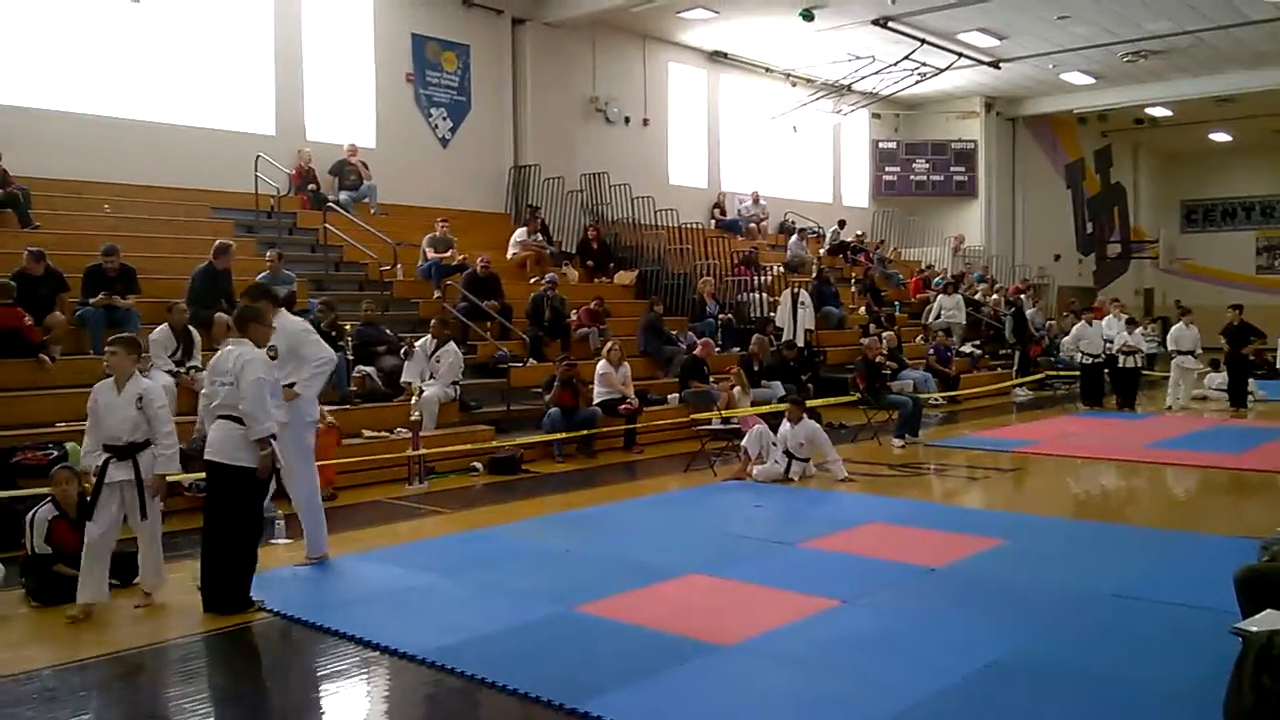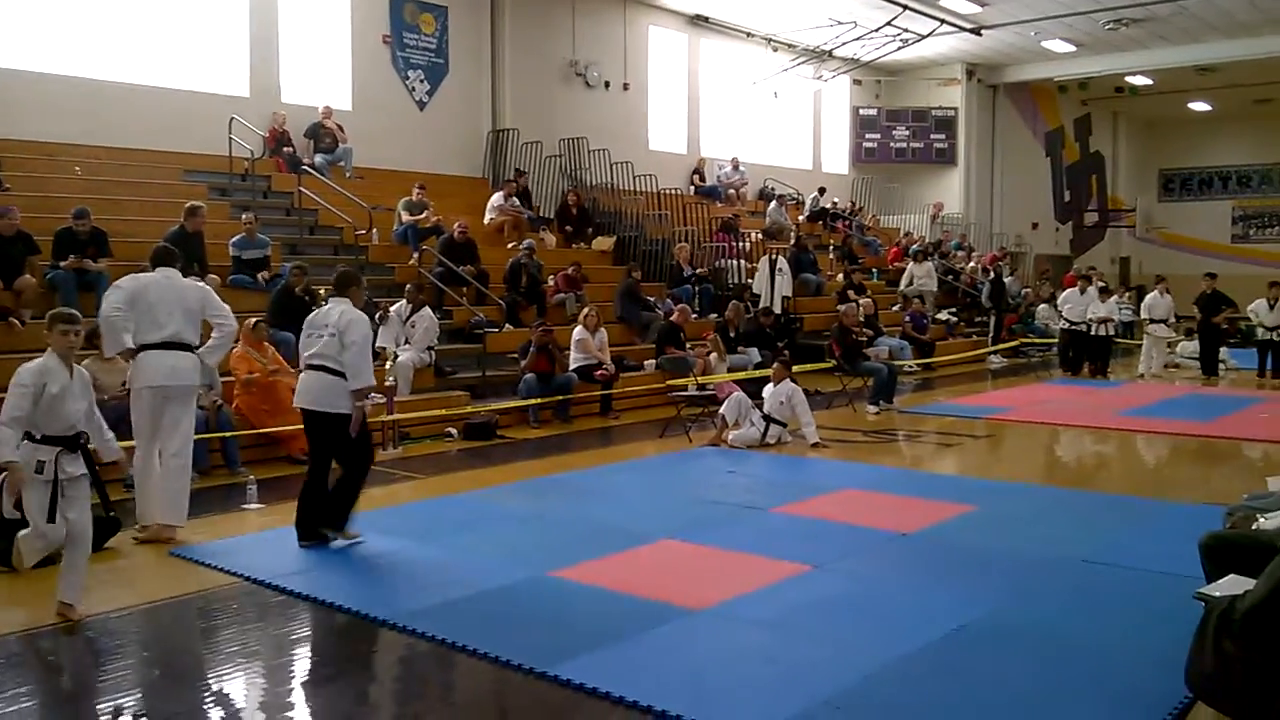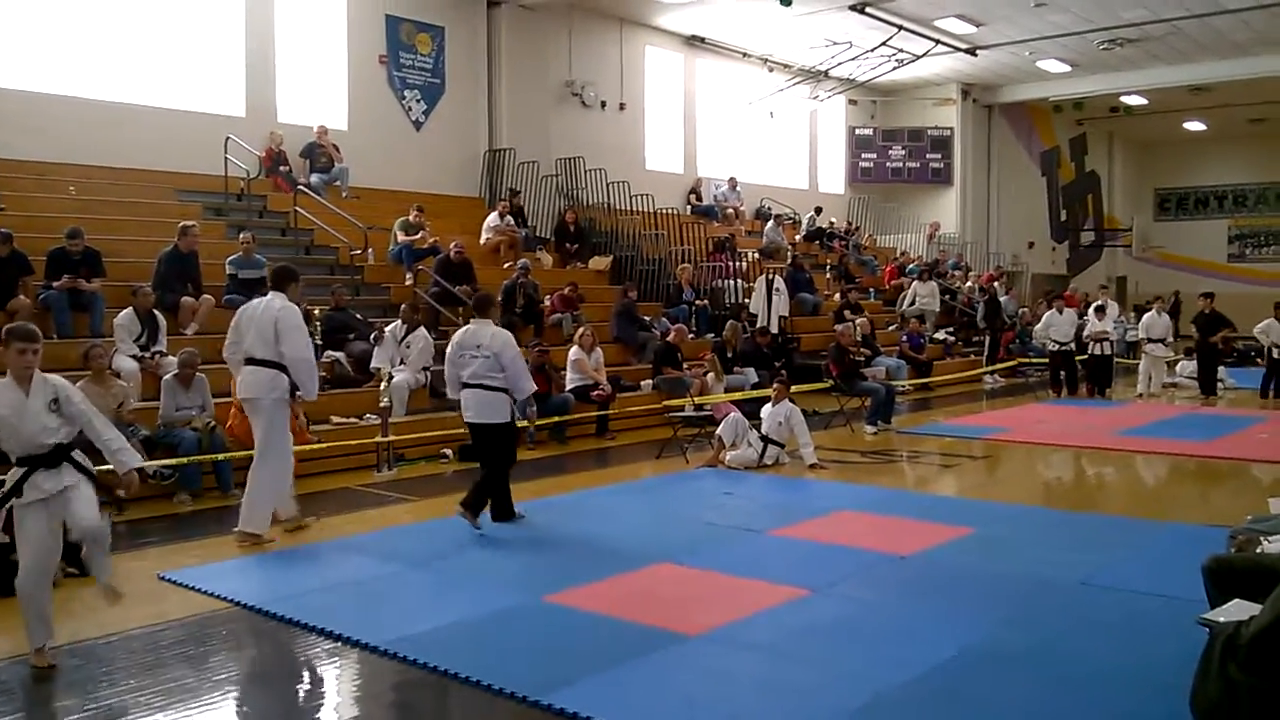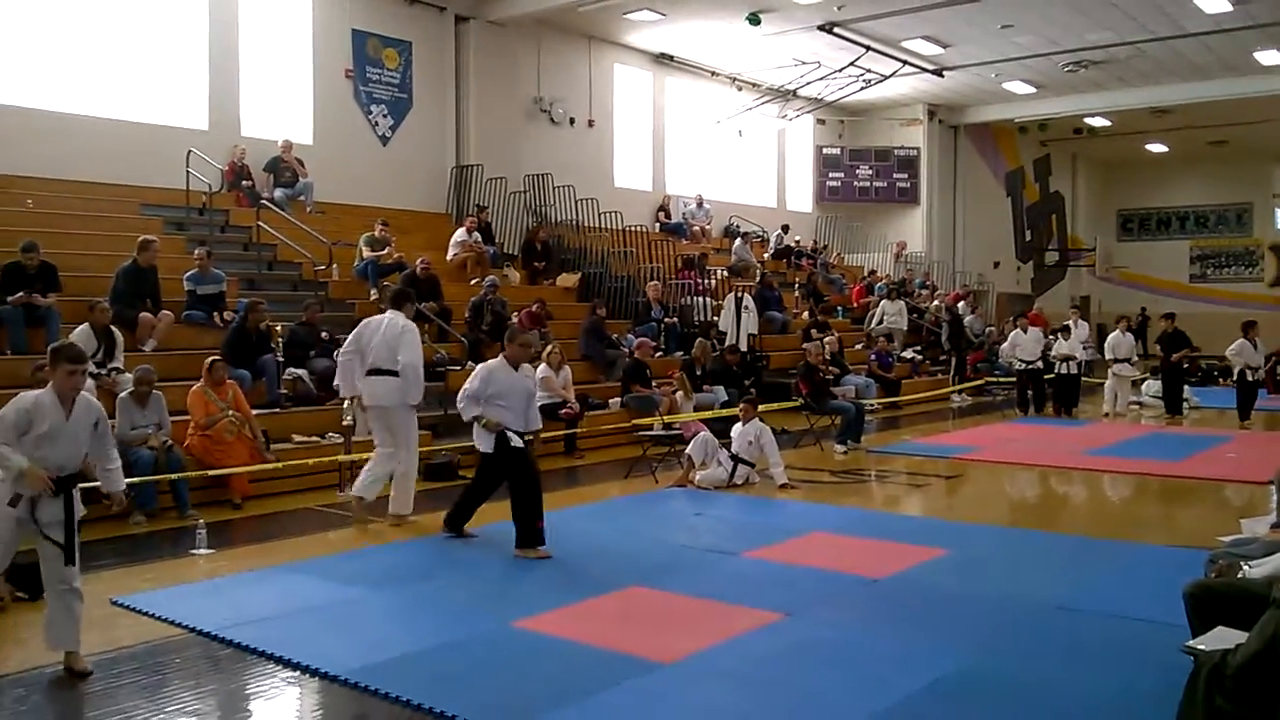
dt=1s
person 1, frame 1
left shoulder: (149, 391)
right shoulder: (100, 391)
left elbow: (165, 433)
right elbow: (93, 433)
left wrist: (160, 474)
right wrist: (91, 467)
left hip: (140, 467)
right hip: (107, 467)
left knee: (147, 532)
right knee: (96, 536)
left ankle: (149, 588)
right ankle: (88, 600)
person 1, frame 2
left shoulder: (82, 376)
right shoulder: (33, 373)
left elbow: (92, 418)
left wrist: (113, 451)
left hip: (73, 458)
right hip: (38, 459)
left knee: (80, 533)
right knee: (50, 533)
left ankle: (67, 601)
person 1, frame 3
left shoulder: (56, 386)
left elbow: (95, 424)
left wrist: (125, 462)
left hip: (68, 471)
right hip: (30, 482)
left knee: (91, 528)
right knee: (33, 567)
left ankle: (102, 576)
right ankle: (39, 643)
person 1, frame 4
left shoulder: (92, 410)
right shoulder: (28, 404)
left elbow: (105, 450)
left wrist: (113, 485)
left hip: (60, 501)
left knee: (65, 578)
left ankle: (69, 651)
person 2, frame 1
left shoulder: (295, 328)
left elbow: (326, 358)
left wrist: (298, 390)
left hip: (293, 414)
right hip: (270, 414)
left knee: (300, 483)
left ankle: (317, 549)
person 2, frame 2
left shoulder: (136, 282)
right shoulder: (199, 290)
left elbow: (110, 313)
right elbow: (228, 327)
left wrist: (123, 348)
right wrist: (204, 358)
left hip: (149, 367)
right hip: (185, 368)
left knee: (146, 447)
right knee: (178, 448)
left ankle: (148, 520)
right ankle: (167, 521)
person 2, frame 3
left shoulder: (248, 308)
right shoulder: (287, 310)
left elbow: (230, 352)
right elbow: (299, 355)
right wrist: (308, 391)
left hip: (248, 382)
right hip: (272, 385)
left knee: (278, 451)
right knee: (270, 457)
left ankle: (289, 514)
right ankle: (249, 528)
person 2, frame 4
left shoulder: (367, 324)
right shoulder: (407, 327)
left elbow: (345, 356)
right elbow: (411, 364)
left wrist: (352, 390)
right wrist: (415, 396)
left hip: (372, 390)
right hip: (397, 392)
left knee: (386, 449)
right knee: (406, 452)
left ankle: (361, 495)
right ankle: (399, 510)
person 3, frame 1
left shoulder: (219, 358)
right shoulder: (255, 359)
left elbow: (207, 406)
right elbow: (256, 410)
right wrist: (264, 451)
left hip: (218, 447)
right hip: (245, 449)
left knee: (217, 524)
right knee: (243, 527)
left ankle: (214, 597)
right ankle: (232, 599)
person 3, frame 2
left shoulder: (315, 317)
right shoulder: (356, 318)
right elbow: (357, 362)
right wrist: (359, 401)
left hip: (309, 390)
right hip: (337, 395)
left knee: (319, 462)
right knee: (358, 460)
left ankle: (310, 530)
right ankle: (333, 521)
person 3, frame 3
left shoulder: (459, 337)
right shoulder: (501, 337)
left elbow: (450, 373)
right elbow: (517, 374)
left wrist: (462, 398)
left hip: (471, 403)
right hip: (496, 403)
left knee: (490, 459)
right knee: (499, 463)
left ankle: (503, 511)
right ankle: (471, 506)
person 3, frame 4
left shoulder: (528, 373)
right shoulder: (488, 370)
left elbow: (530, 406)
right elbow: (464, 399)
left wrist: (534, 434)
right wrist: (483, 421)
left hip: (515, 436)
right hip: (495, 438)
left knee: (483, 484)
right knee: (527, 482)
left ankle: (453, 524)
right ankle: (527, 544)
